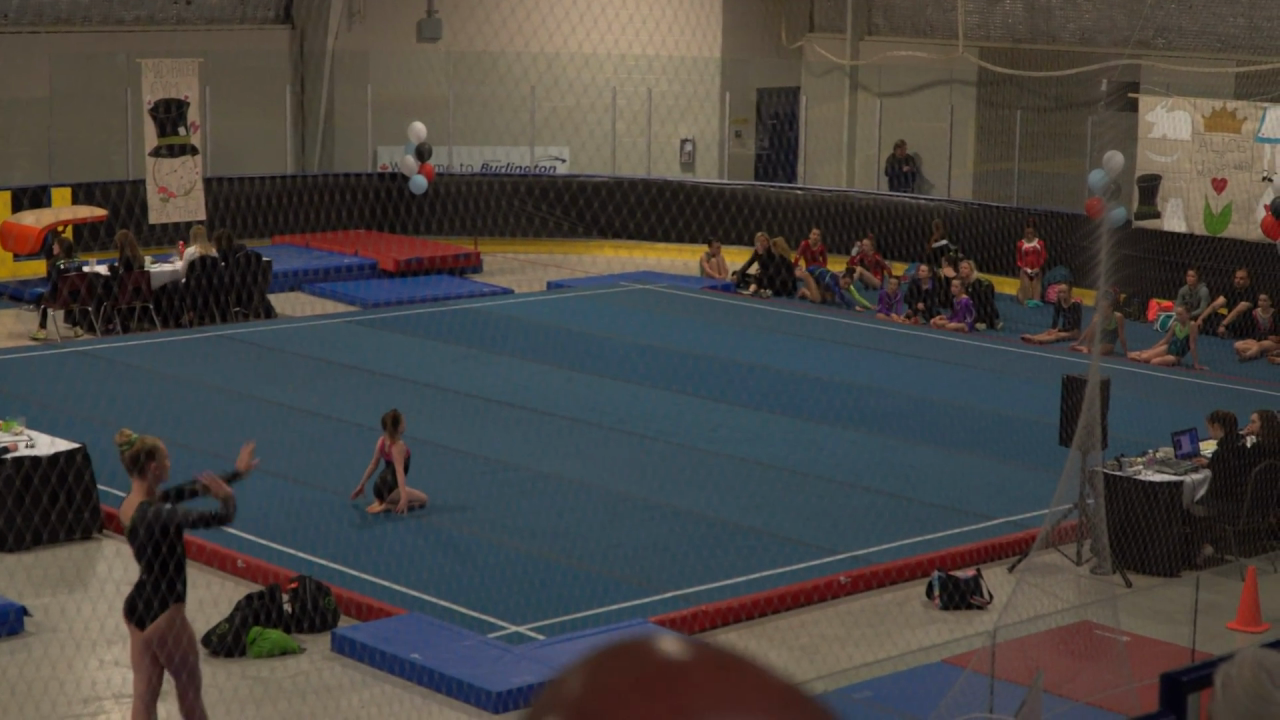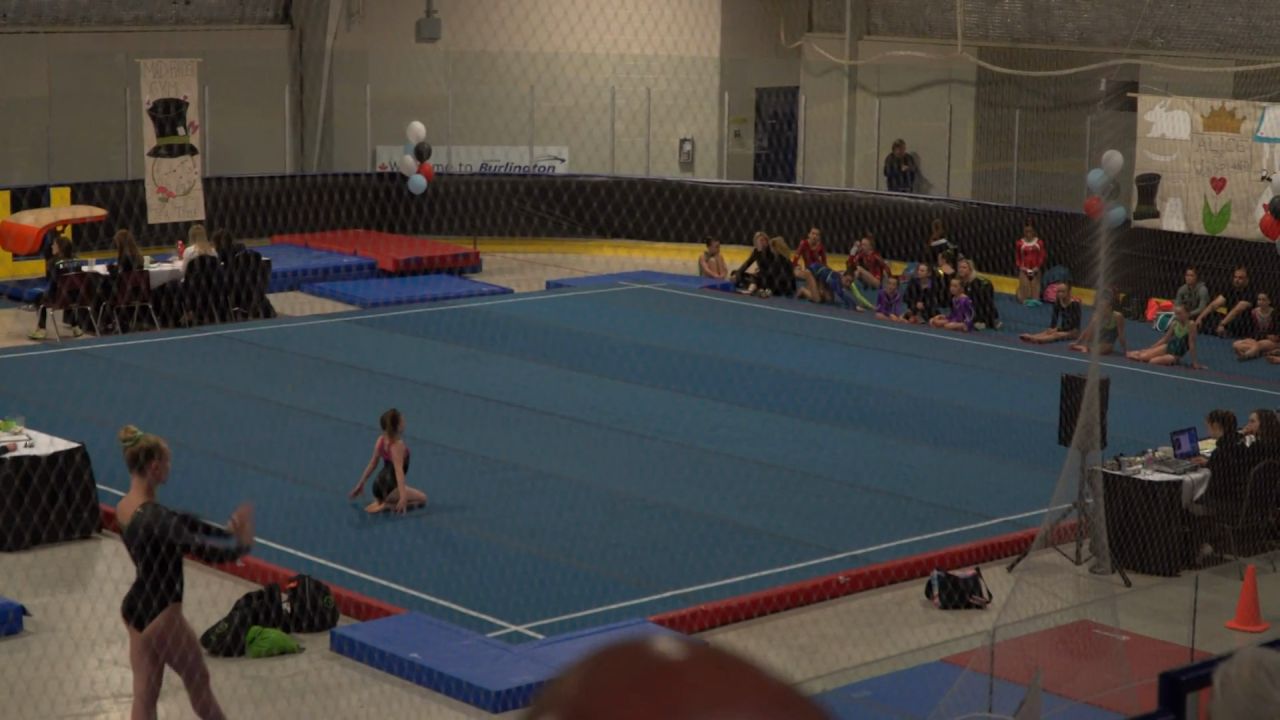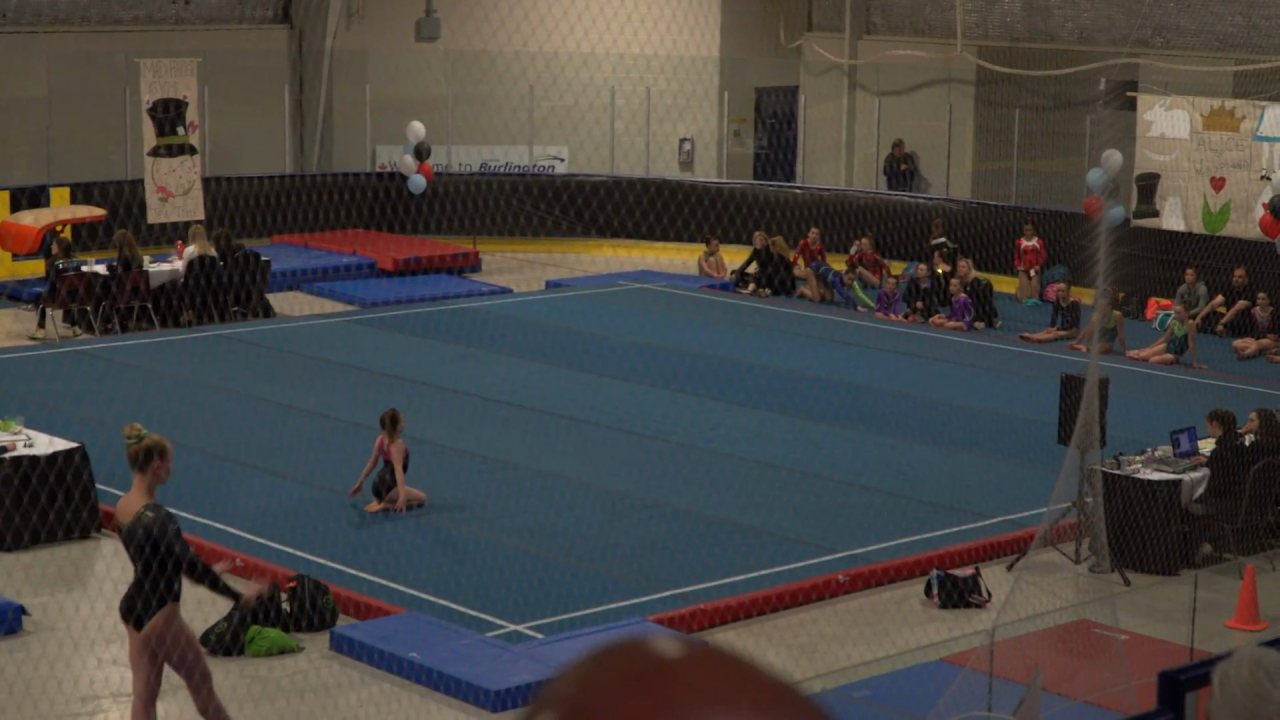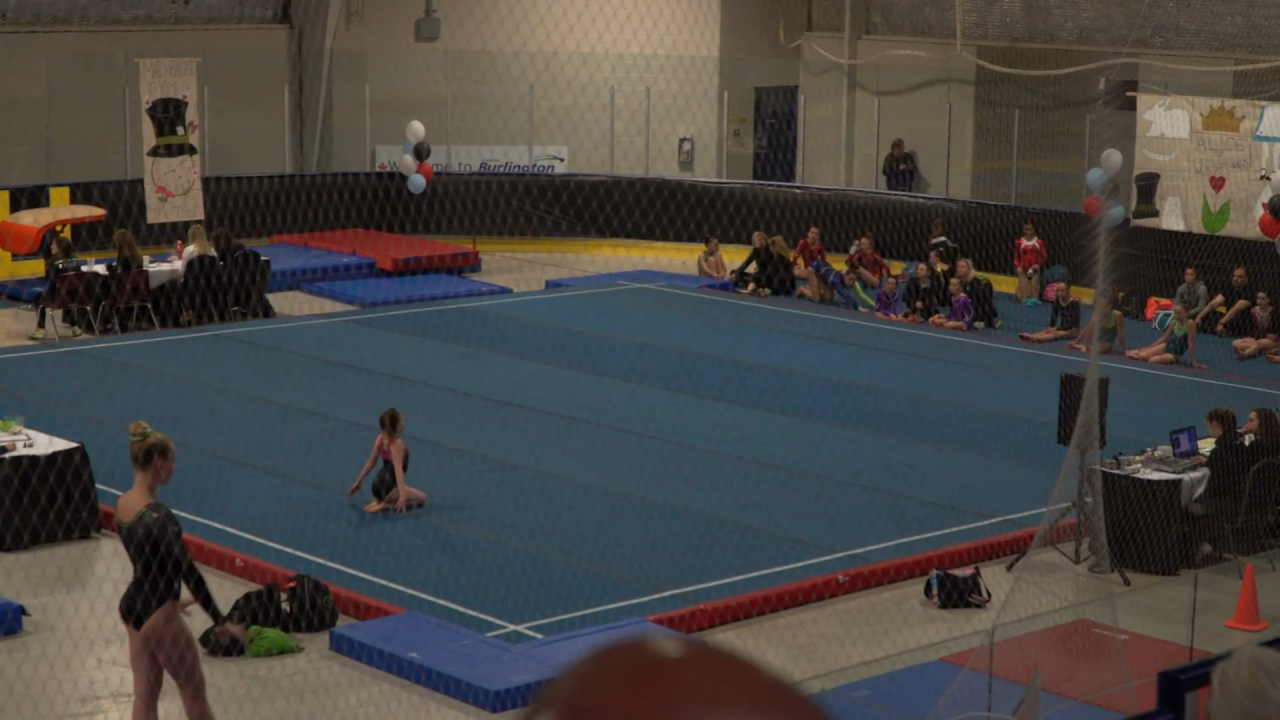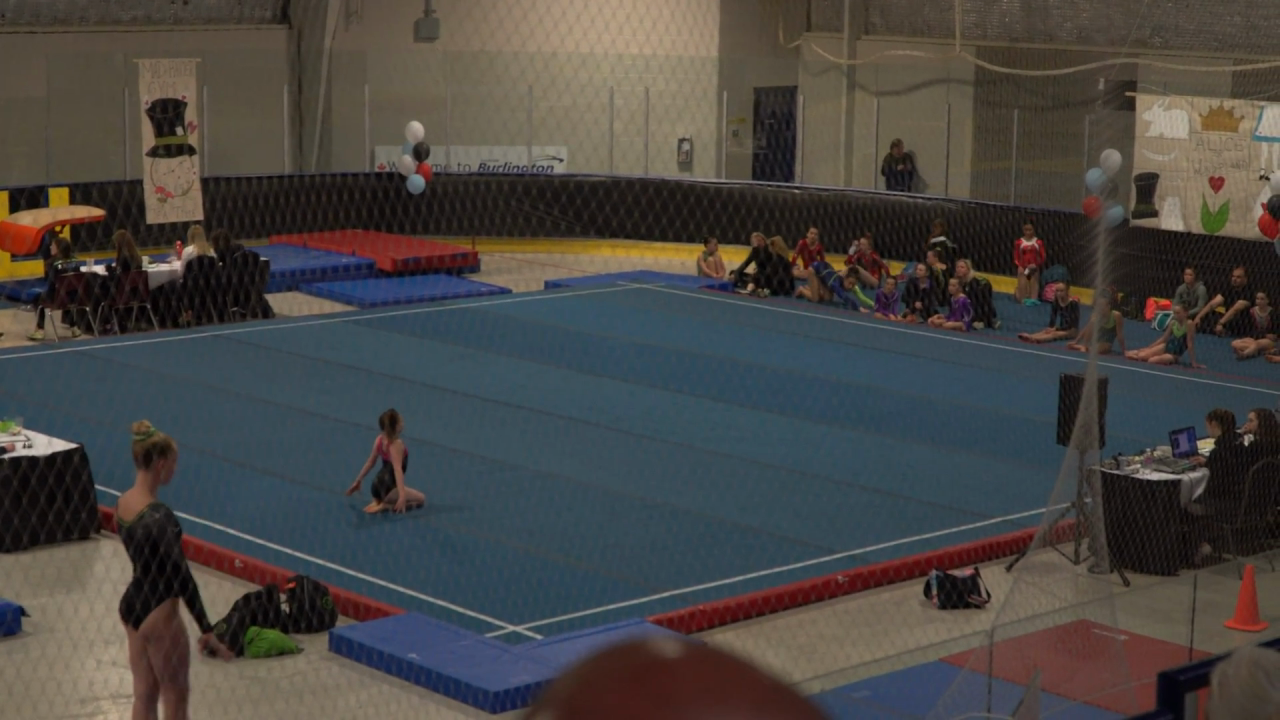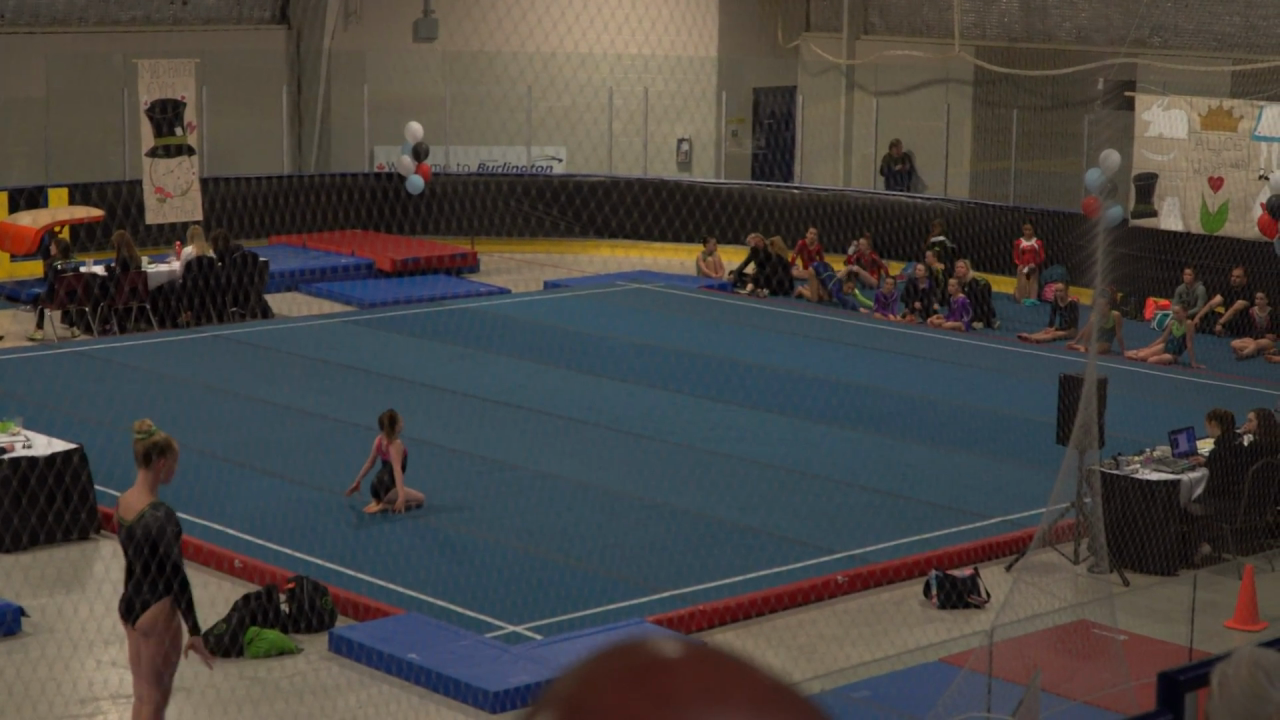
dt=0.1s
person 1, frame 1
left shoulder: (130, 505)
right shoulder: (153, 513)
left elbow: (188, 490)
right elbow: (217, 518)
left wrist: (234, 473)
right wrist: (227, 498)
left hip: (136, 608)
right hip: (163, 615)
left knee: (144, 696)
right knee: (190, 689)
person 1, frame 2
left shoulder: (126, 505)
right shoulder: (153, 516)
left elbow: (181, 523)
right elbow: (202, 551)
left wrist: (229, 530)
right wrist: (241, 546)
left hip: (134, 608)
right hip: (161, 614)
left knee: (144, 695)
right knee: (199, 683)
person 1, frame 3
left shoulder: (123, 505)
right shoulder: (154, 517)
right elbow: (192, 567)
left wrist: (208, 569)
right wrist: (238, 596)
left hip: (133, 606)
right hip: (159, 613)
left knee: (144, 695)
right knee: (200, 681)
person 1, frame 4
left shoulder: (124, 504)
right shoulder: (158, 516)
right elbow: (187, 571)
right wrist: (220, 621)
left hip: (132, 606)
right hip: (158, 614)
left knee: (145, 694)
right knee: (193, 688)
person 1, frame 5
left shoulder: (123, 503)
right shoulder: (159, 517)
right elbow: (180, 575)
right wrist: (207, 630)
left hip: (130, 605)
right hip: (158, 612)
left knee: (144, 696)
person 1, frame 6
left shoulder: (124, 502)
right shoulder: (160, 516)
right elbow: (177, 575)
right wrist: (194, 632)
left hip: (130, 604)
right hip: (157, 612)
